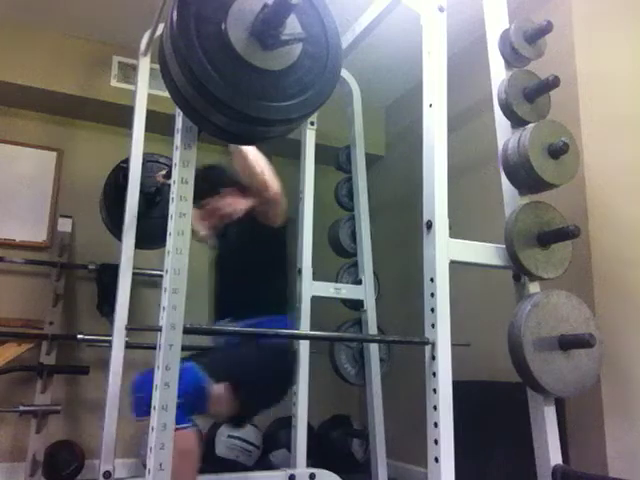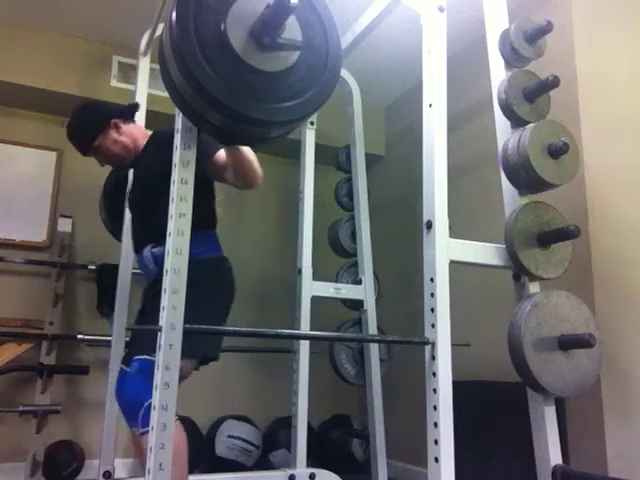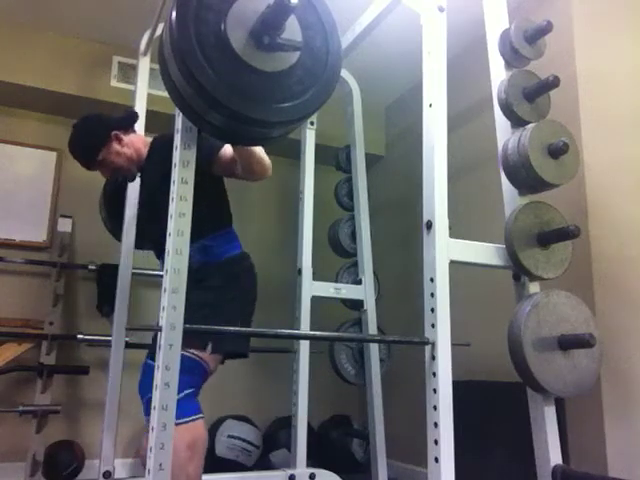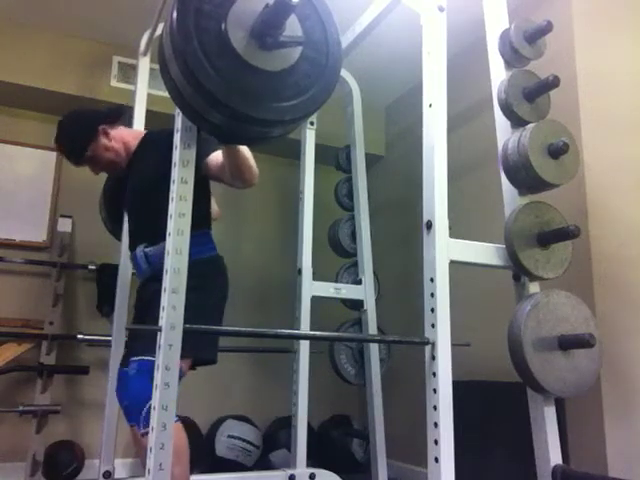
dt=0.7s
person 1, frame 1
left shoulder: (260, 223)
right shoulder: (229, 231)
left elbow: (268, 190)
right elbow: (203, 229)
left hip: (266, 353)
right hip: (236, 348)
right knee: (148, 388)
person 1, frame 2
left shoulder: (176, 145)
right shoulder: (141, 167)
left elbow: (248, 177)
left hip: (197, 281)
right hip: (167, 283)
left knee: (143, 393)
right knee: (133, 391)
person 1, frame 3
right shoulder: (148, 174)
left elbow: (258, 168)
left hip: (221, 280)
right hip: (192, 283)
left knee: (173, 389)
right knee: (156, 390)
person 1, frame 4
left shoulder: (172, 144)
right shoulder: (133, 170)
left elbow: (245, 177)
right elbow: (208, 209)
left hip: (192, 280)
right hip: (159, 283)
left knee: (144, 394)
right knee: (133, 391)
